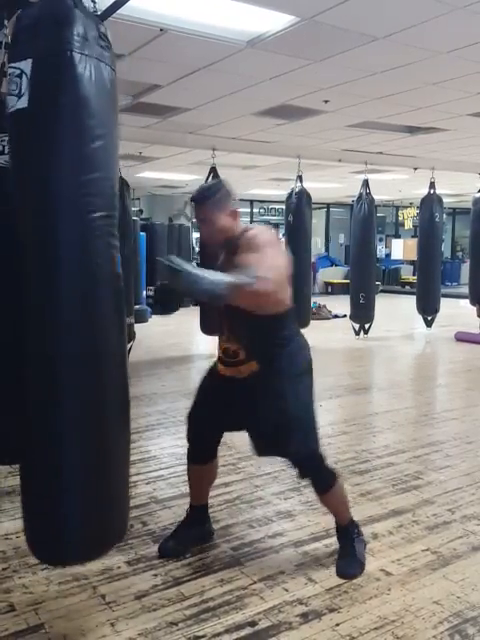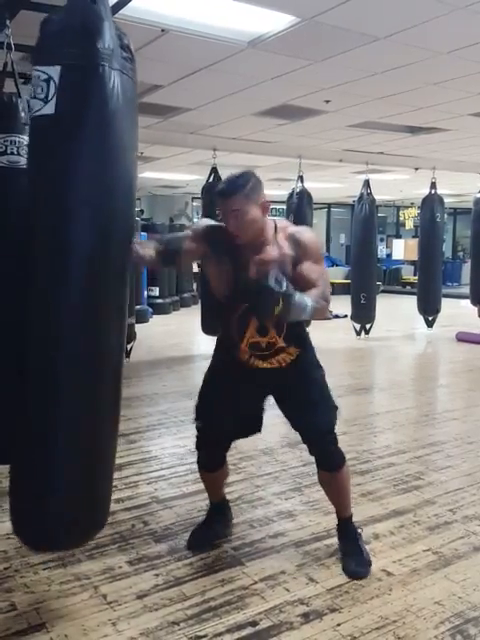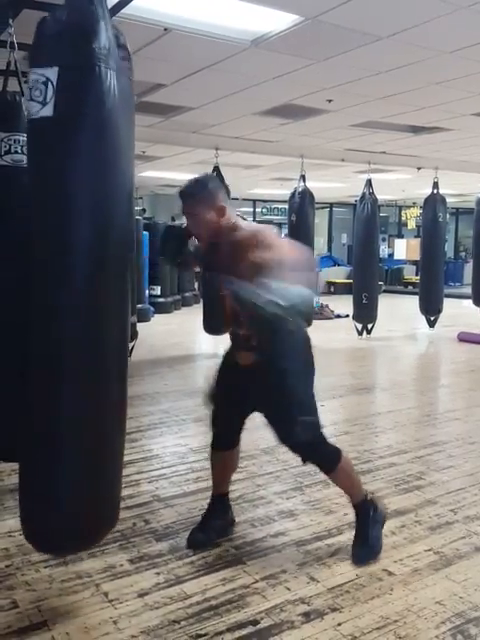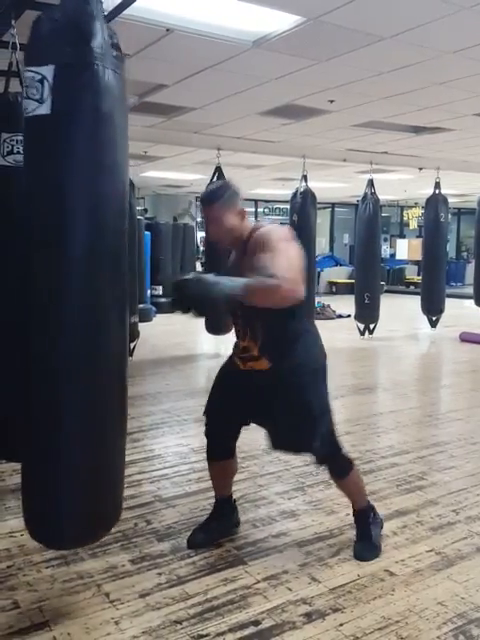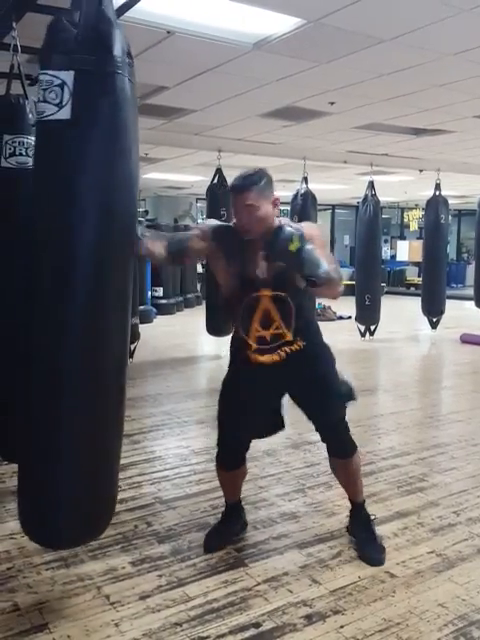
dt=0.2s
person 1, frame 1
left shoulder: (259, 241)
right shoulder: (230, 248)
left elbow: (259, 290)
right elbow: (221, 292)
left wrist: (189, 277)
right wrist: (187, 280)
left hip: (279, 366)
right hip: (236, 364)
left knee: (306, 458)
right knee: (201, 435)
left ankle: (349, 533)
right ankle: (197, 522)
person 1, frame 2
left shoulder: (300, 241)
right shoulder: (211, 237)
left elbow: (321, 304)
right elbow: (159, 250)
left wrist: (290, 302)
right wrist: (127, 246)
left hip: (292, 357)
right hip: (235, 360)
left knee: (324, 444)
right knee: (210, 444)
left ankle: (348, 530)
right ankle: (219, 513)
person 1, frame 3
left shoulder: (256, 239)
right shoulder: (216, 241)
left elbow: (297, 263)
left hip: (278, 354)
right hip: (247, 351)
left knee: (306, 442)
right knee: (224, 426)
left ankle: (367, 511)
right ankle: (219, 510)
person 1, frame 4
left shoulder: (273, 236)
right shoulder: (243, 248)
left elbow: (280, 288)
left wrist: (217, 287)
right wrist: (204, 295)
left hip: (295, 362)
right hip: (250, 358)
left knee: (324, 449)
right knee: (218, 432)
left ankle: (366, 517)
right ankle: (224, 513)
person 1, frame 5
left shoulder: (304, 234)
right shoulder: (220, 237)
left elbow: (333, 289)
right elbow: (168, 247)
left wrist: (304, 255)
right wrist: (141, 241)
left hip: (304, 352)
right hip: (250, 358)
left knee: (336, 432)
right knee: (232, 444)
left ankle: (359, 517)
right ankle: (233, 515)
